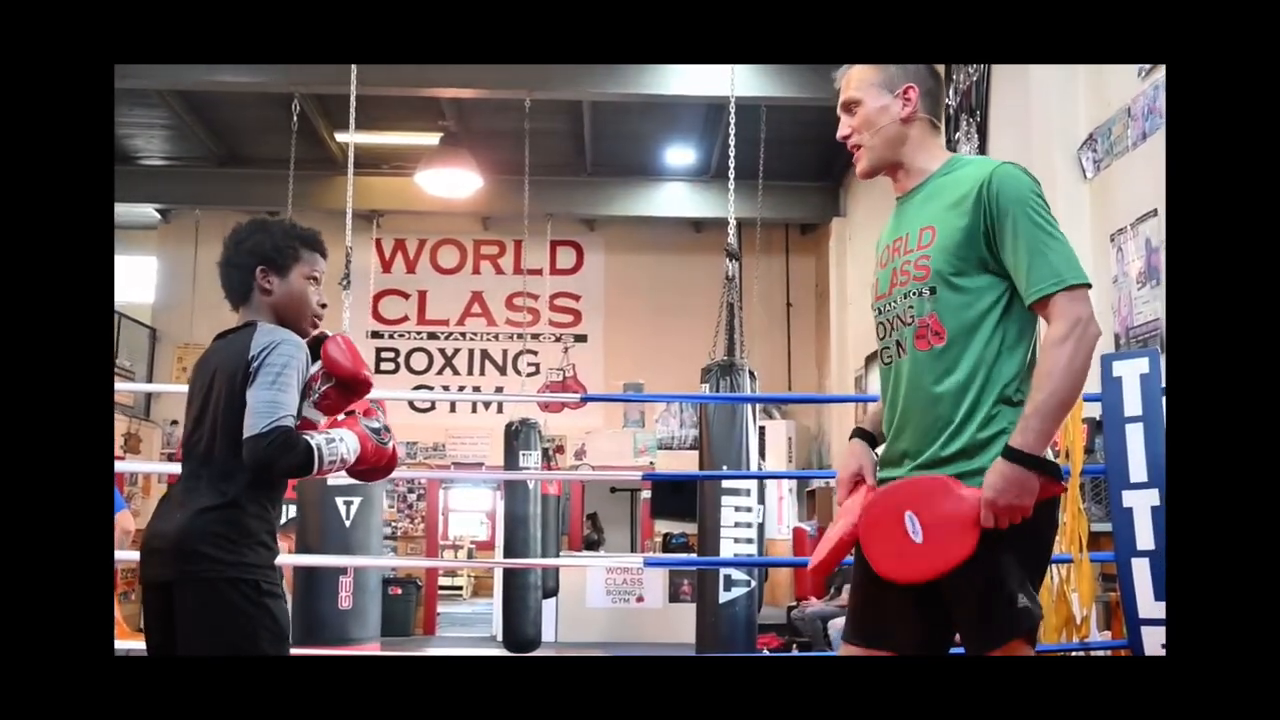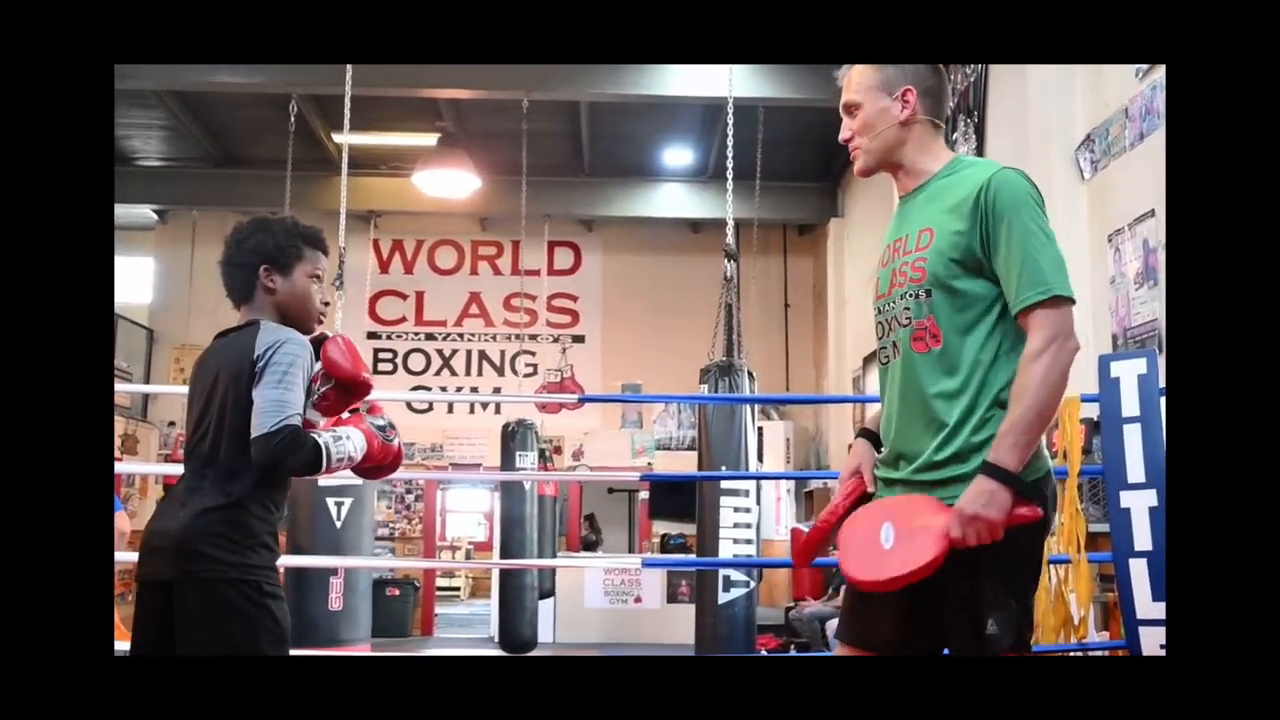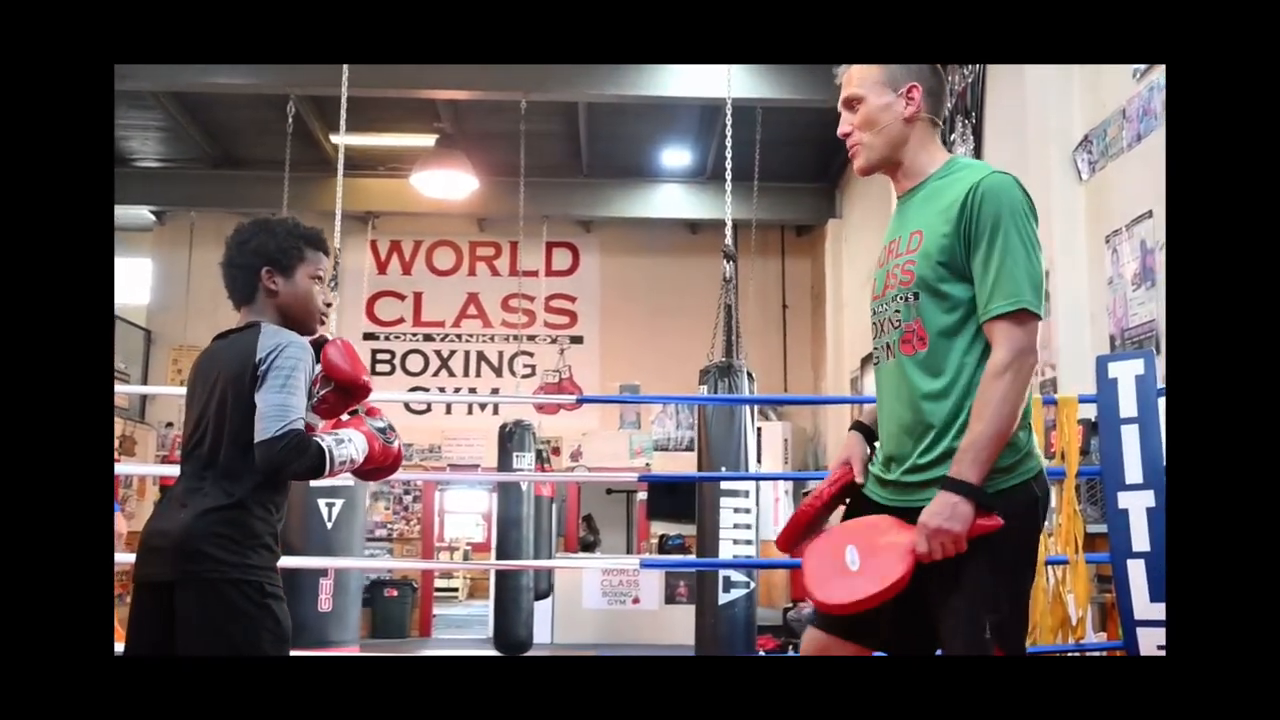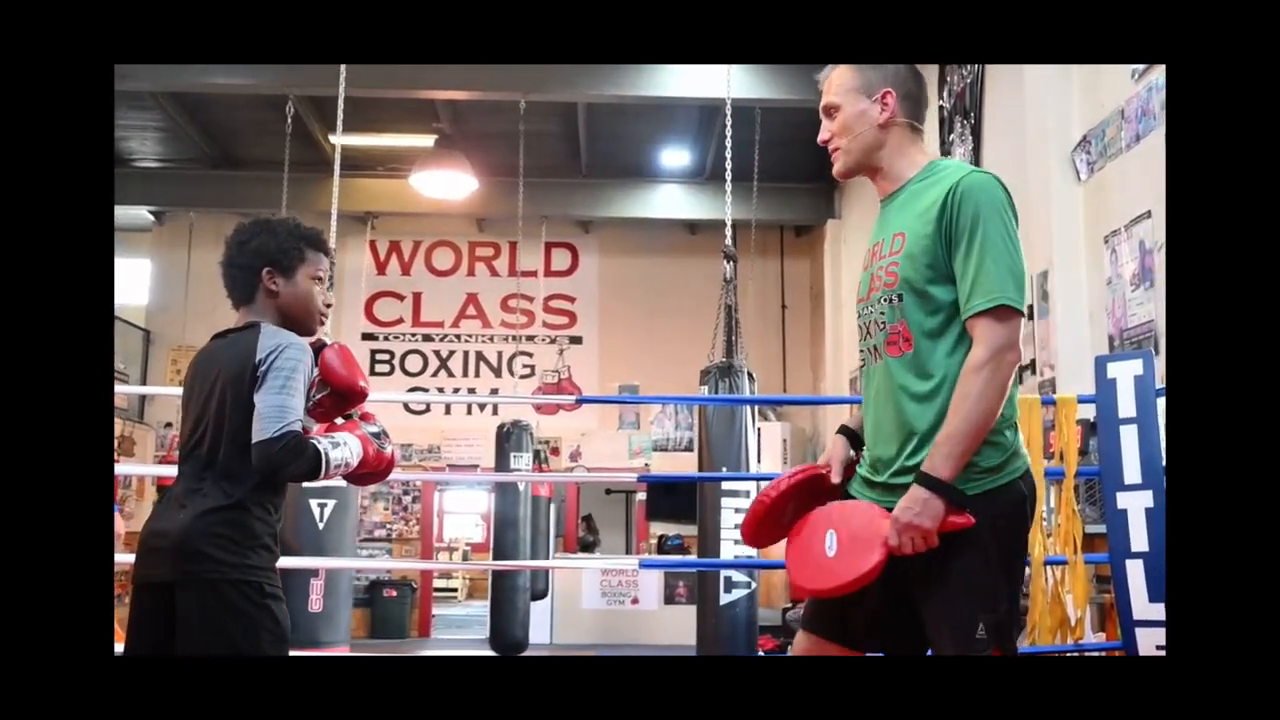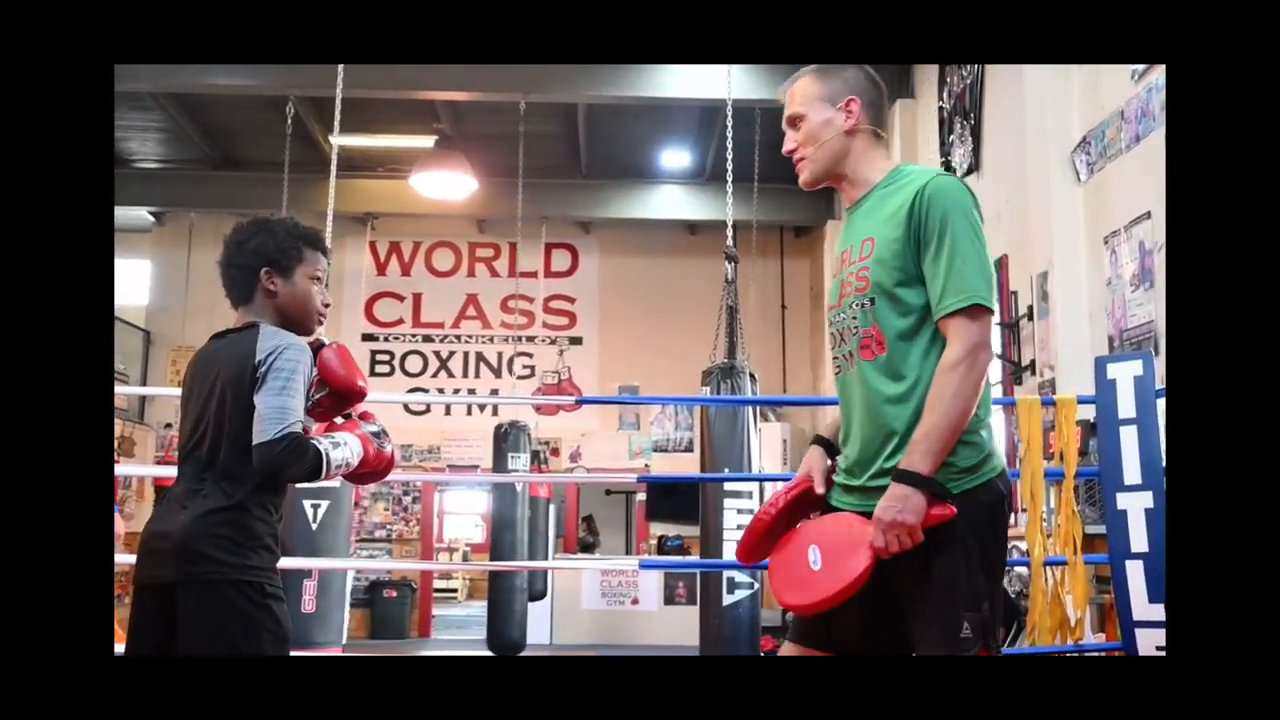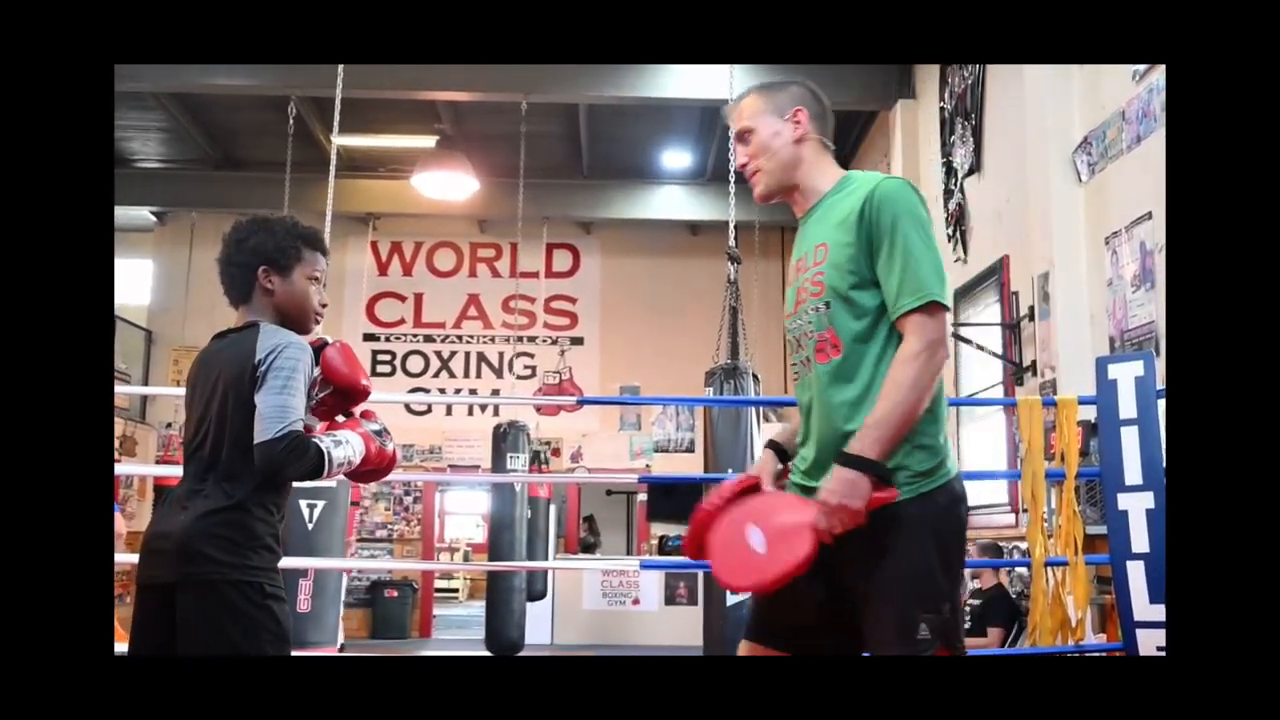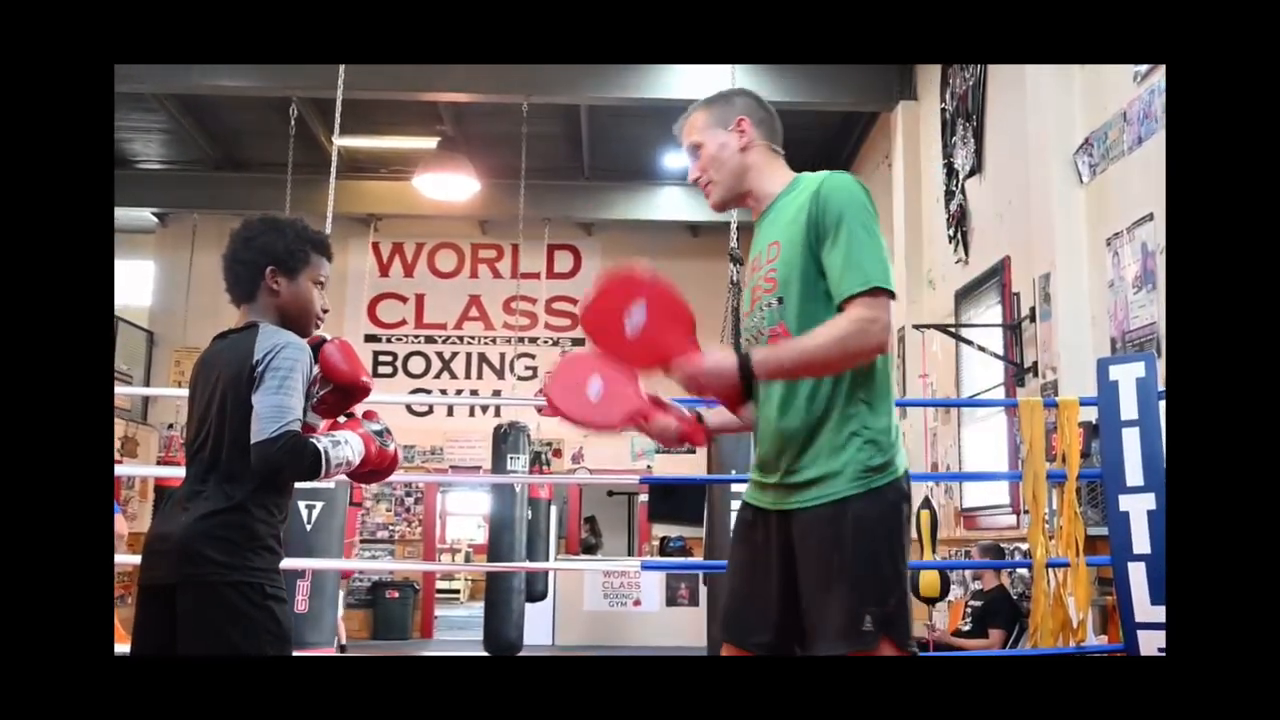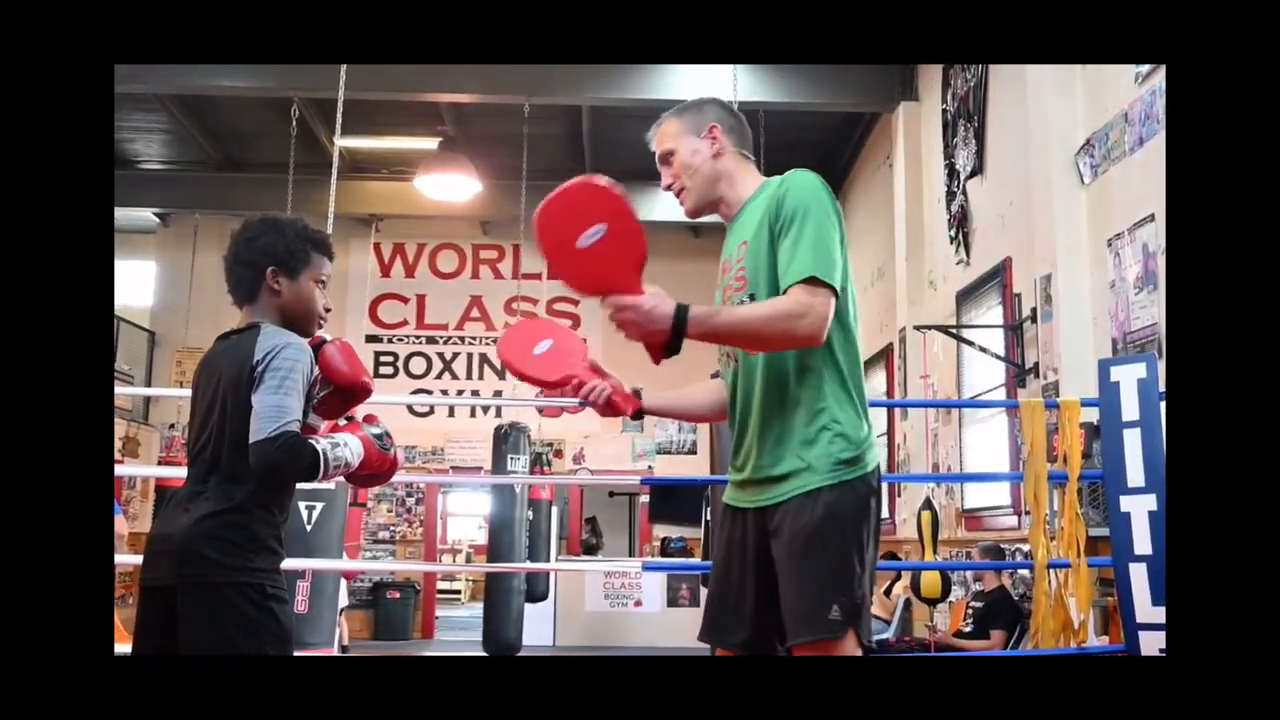
dt=0.2s
person 1, frame 1
left shoulder: (993, 185)
right shoulder: (895, 226)
left elbow: (1075, 322)
left wrist: (1022, 456)
right wrist: (865, 436)
left hip: (991, 489)
left knee: (1001, 647)
right knee: (865, 647)
person 1, frame 2
left shoulder: (992, 188)
right shoulder: (903, 220)
left elbow: (1054, 336)
left wrist: (999, 472)
right wrist: (870, 436)
left hip: (981, 495)
right hip: (895, 493)
right knee: (859, 647)
person 1, frame 3
left shoulder: (985, 192)
right shoulder: (905, 216)
left elbow: (1014, 351)
left wrist: (962, 487)
right wrist: (865, 429)
left hip: (976, 496)
right hip: (887, 492)
right knee: (826, 644)
person 1, frame 4
left shoulder: (966, 192)
right shoulder: (888, 220)
left elbow: (997, 348)
left wrist: (934, 482)
right wrist: (852, 434)
left hip: (967, 493)
right hip: (876, 492)
right knee: (816, 647)
person 1, frame 5
left shoulder: (931, 195)
right shoulder: (854, 227)
left elbow: (970, 346)
left wrist: (913, 478)
right wrist: (826, 444)
left hip: (943, 496)
right hip: (854, 499)
right knee: (803, 649)
person 1, frame 6
left shoulder: (881, 198)
right shoulder: (808, 237)
left elbow: (927, 342)
left wrist: (859, 463)
right wrist: (779, 451)
left hip: (899, 497)
right hip: (814, 498)
right knee: (762, 648)
person 1, frame 7
left shoulder: (827, 195)
right shoulder: (766, 237)
left elbow: (869, 326)
left wrist: (744, 369)
right wrist: (699, 424)
left hip: (848, 488)
right hip: (771, 496)
left knee: (866, 651)
right knee: (744, 648)
person 1, frame 8
left shoulder: (795, 192)
right shoulder: (737, 239)
left elbow: (808, 317)
left wrist: (678, 323)
right wrist: (633, 401)
left hip: (821, 477)
right hip: (750, 490)
left knee: (825, 647)
right knee: (734, 648)
person 2, frame 1
left shoulder: (214, 354)
right shoulder: (280, 344)
right elbow: (268, 450)
left wrist: (317, 406)
right wrist: (351, 442)
left hip: (169, 543)
right hip: (226, 554)
person 2, frame 2
left shoulder: (215, 353)
right shoulder: (284, 343)
right elbow: (276, 449)
left wrist: (316, 409)
right wrist: (358, 439)
left hip: (168, 543)
right hip: (227, 553)
person 2, frame 3
left shoulder: (213, 354)
right shoulder: (285, 346)
right elbow: (279, 452)
left wrist: (313, 411)
right wrist: (357, 442)
left hip: (165, 543)
right hip: (228, 554)
person 2, frame 4
left shoulder: (209, 355)
right shoulder: (284, 347)
right elbow: (275, 454)
left wrist: (308, 412)
right wrist: (352, 445)
left hip: (164, 544)
right hip: (227, 554)
person 2, frame 5
left shoulder: (206, 355)
right shoulder: (284, 348)
right elbow: (276, 454)
left wrist: (306, 412)
right wrist: (353, 445)
left hip: (165, 545)
right hip: (228, 555)
person 2, frame 6
left shoulder: (211, 354)
right shoulder: (284, 347)
right elbow: (278, 455)
left wrist: (309, 410)
right wrist: (354, 443)
left hip: (167, 546)
right hip: (229, 555)
person 2, frame 7
left shoulder: (214, 354)
right shoulder: (284, 348)
right elbow: (276, 454)
left wrist: (312, 412)
right wrist: (354, 443)
left hip: (170, 546)
right hip: (230, 556)
person 2, frame 8
left shoulder: (218, 354)
right shoulder: (285, 348)
right elbow: (274, 454)
left wrist: (316, 411)
right wrist: (353, 446)
left hip: (172, 546)
right hip: (231, 556)
